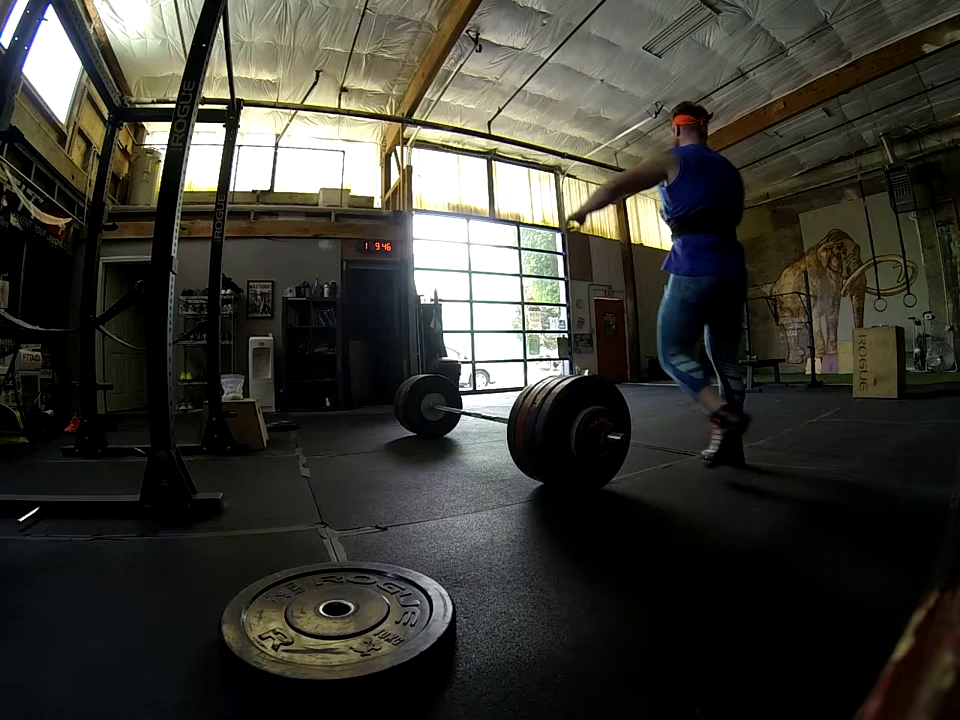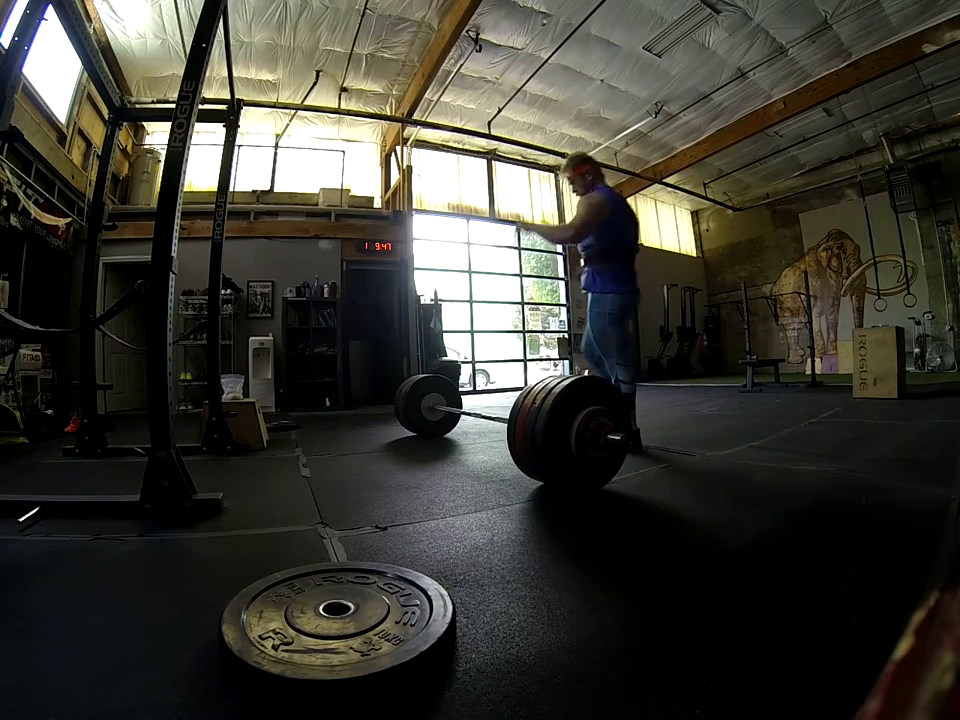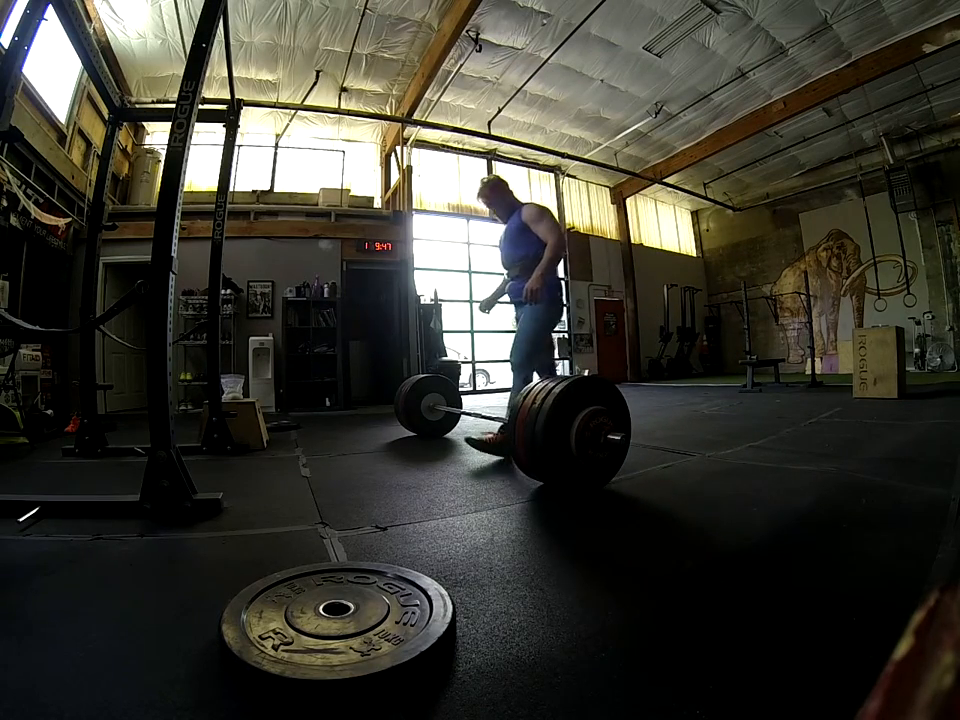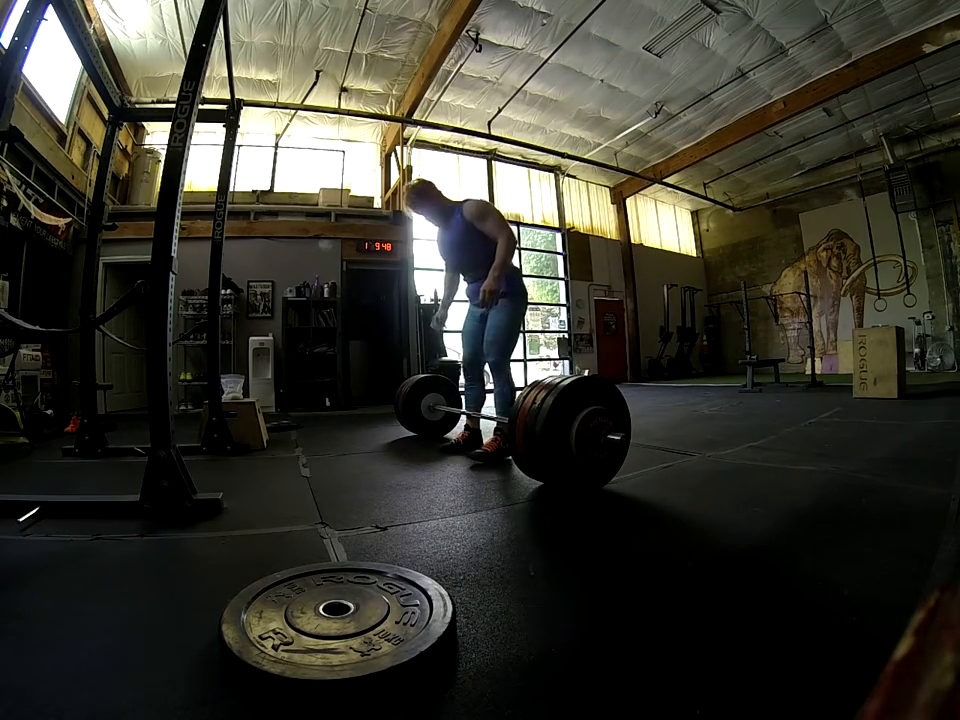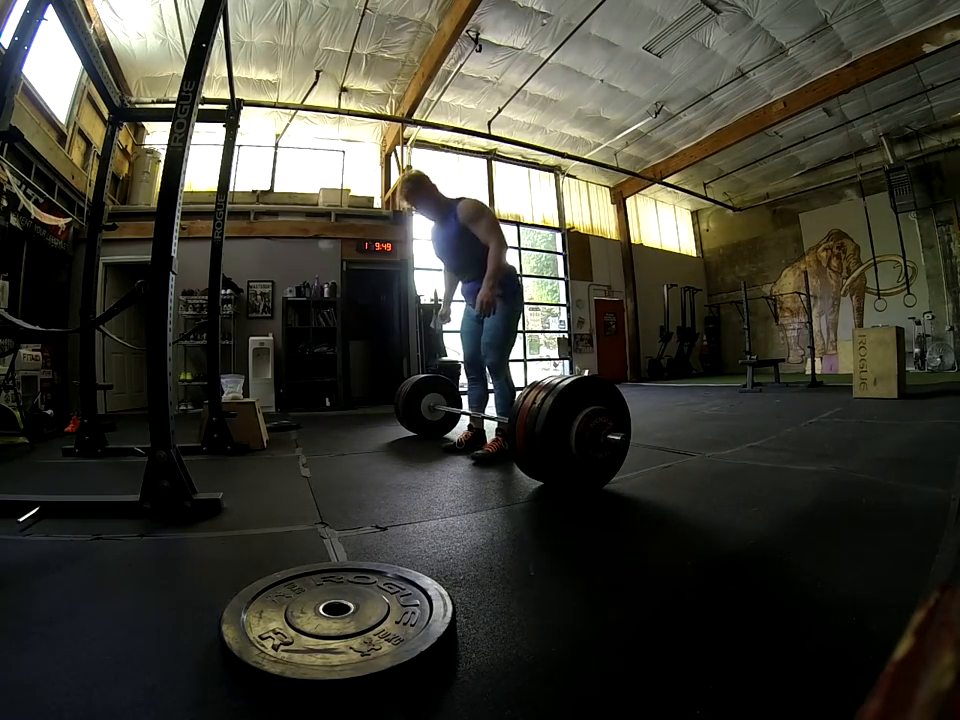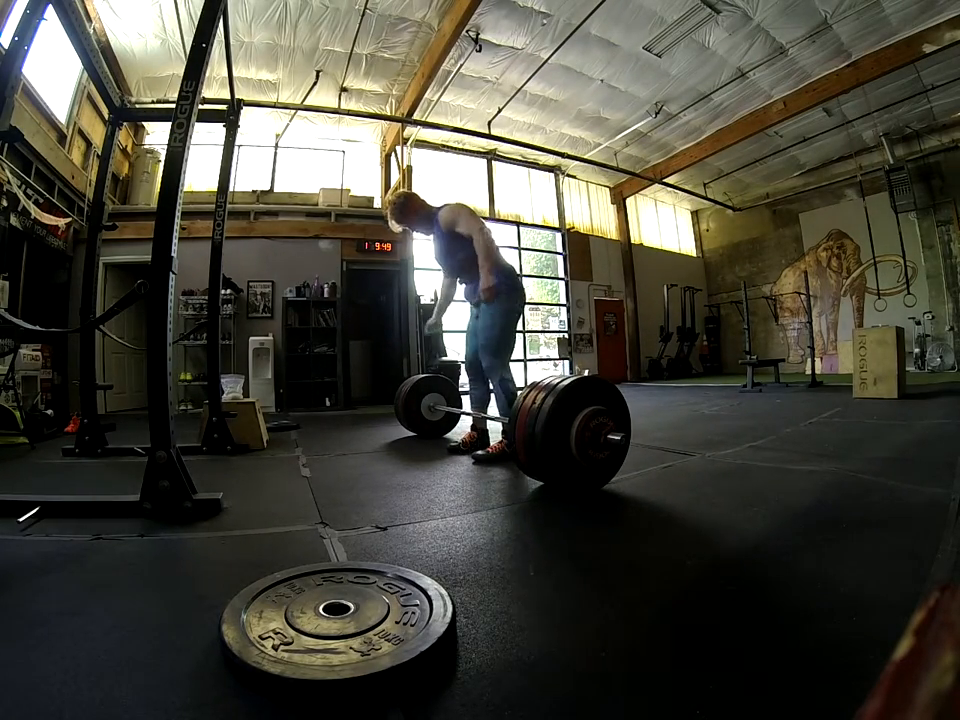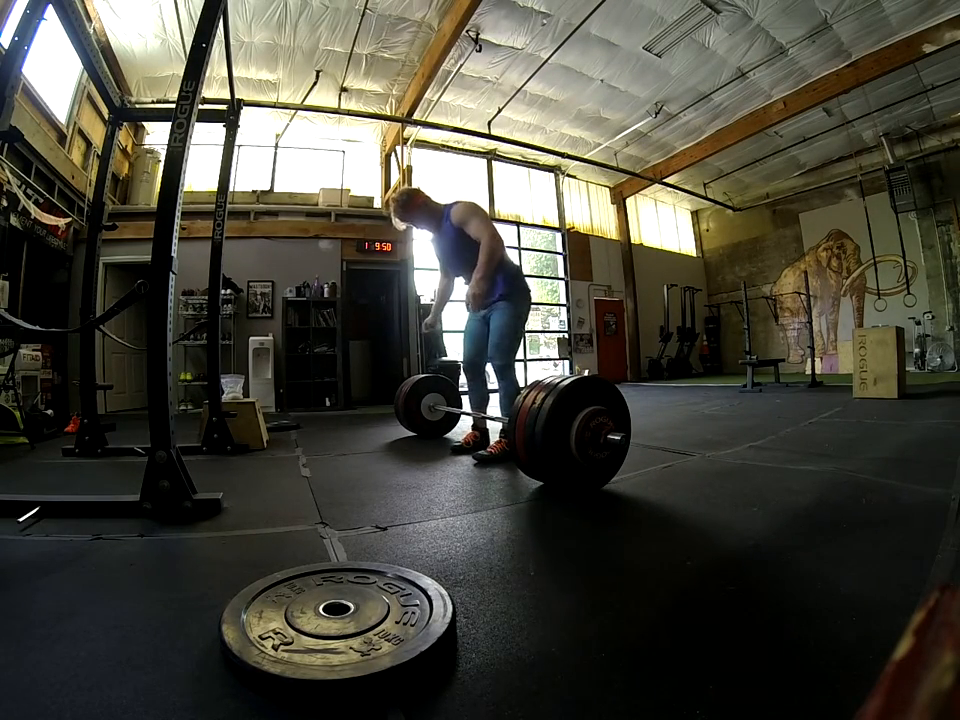
dt=0.7s
person 1, frame 1
left shoulder: (672, 161)
right shoulder: (728, 168)
left elbow: (617, 187)
left wrist: (582, 210)
left hip: (695, 266)
right hip: (732, 266)
left knee: (674, 350)
right knee: (726, 356)
left ankle: (723, 414)
right ankle: (731, 441)
person 1, frame 2
left shoulder: (595, 200)
right shoulder: (619, 203)
left elbow: (570, 234)
right elbow: (628, 249)
left wrist: (534, 228)
left hip: (606, 289)
right hip: (620, 287)
left knee: (616, 360)
right knee: (591, 351)
left ankle: (629, 430)
person 1, frame 3
left shoulder: (531, 212)
right shoulder: (509, 228)
left elbow: (557, 241)
left wrist: (539, 276)
right wrist: (494, 296)
left hip: (541, 298)
right hip: (524, 301)
left knee: (521, 362)
right knee: (544, 368)
left ankle: (508, 434)
person 1, frame 4
left shoulder: (472, 210)
right shoulder: (443, 234)
left elbow: (507, 238)
left wrist: (494, 277)
right wrist: (443, 308)
left hip: (505, 294)
right hip: (478, 301)
left knee: (496, 362)
right knee: (471, 364)
left ankle: (503, 437)
right ankle: (472, 431)
person 1, frame 5
left shoulder: (467, 209)
right shoulder: (437, 230)
left elbow: (498, 244)
left wrist: (488, 288)
right wrist: (446, 303)
left hip: (501, 295)
right hip: (474, 301)
left knee: (494, 363)
right knee: (472, 365)
left ankle: (503, 437)
right ankle: (475, 431)
person 1, frame 6
left shoulder: (449, 214)
right shoulder: (438, 237)
left elbow: (480, 232)
right elbow: (450, 279)
left wrist: (487, 275)
right wrist: (437, 316)
left hip: (499, 292)
right hip: (481, 299)
left knee: (493, 364)
right knee: (474, 364)
left ankle: (510, 438)
right ankle: (479, 432)
person 1, frame 7
left shoulder: (460, 212)
right shoulder: (438, 239)
left elbow: (491, 239)
right elbow: (446, 278)
left wrist: (478, 281)
right wrist: (435, 314)
left hip: (508, 296)
right hip: (481, 302)
left knee: (500, 363)
right knee: (471, 364)
left ankle: (508, 438)
right ankle: (480, 431)
